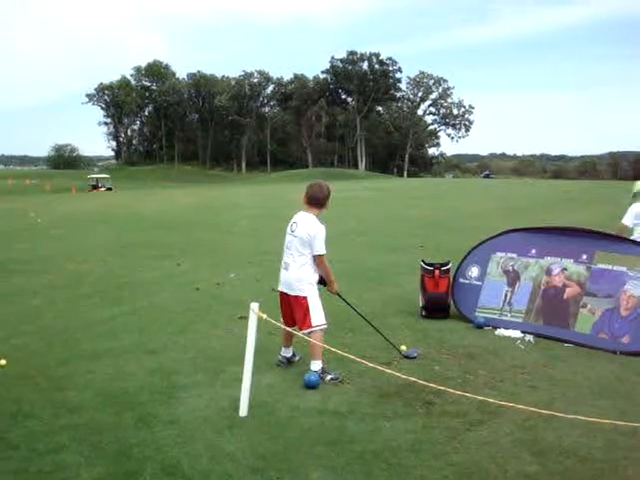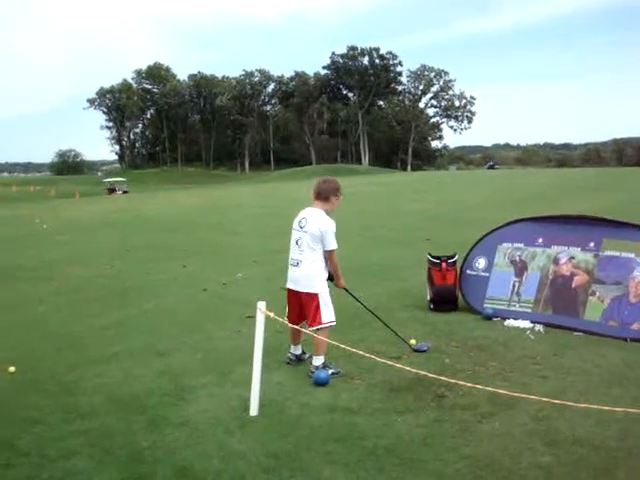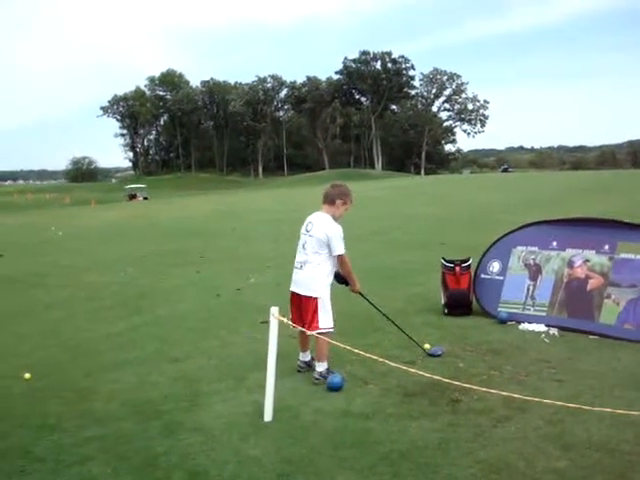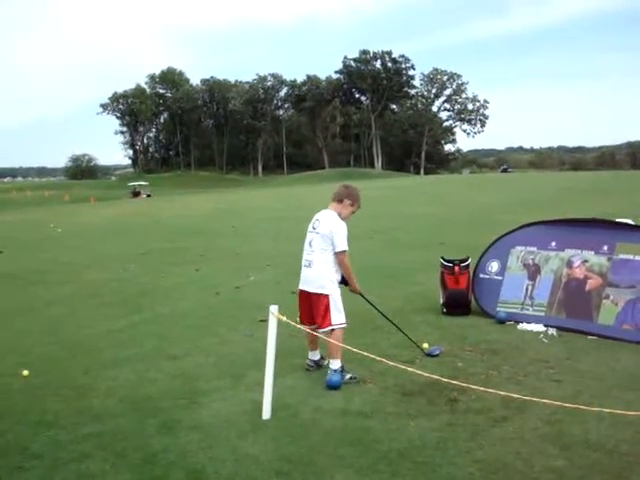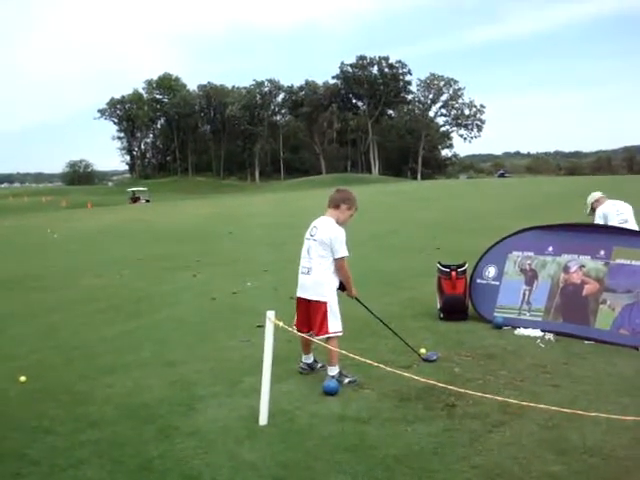
dt=1s
person 1, frame 1
left shoulder: (296, 219)
right shoulder: (316, 227)
right elbow: (320, 260)
left wrist: (324, 278)
right wrist: (331, 282)
left hip: (287, 279)
right hip: (303, 284)
left knee: (290, 322)
right knee: (316, 327)
left ankle: (286, 354)
right ankle: (317, 369)
person 1, frame 2
left shoulder: (301, 215)
right shoulder: (326, 223)
right elbow: (330, 256)
left wrist: (331, 274)
right wrist: (339, 278)
left hip: (294, 277)
right hip: (313, 281)
left knee: (296, 320)
right knee: (323, 323)
left ankle: (295, 352)
right ankle: (318, 364)
person 1, frame 3
left shoulder: (310, 220)
right shoulder: (333, 228)
right elbow: (342, 261)
left wrist: (338, 273)
right wrist: (353, 283)
left hip: (299, 282)
right hip: (315, 285)
left knee: (304, 325)
right knee: (322, 328)
left ankle: (304, 359)
right ankle: (321, 370)
person 1, frame 4
left shoulder: (317, 218)
right shoulder: (337, 224)
right elbow: (342, 259)
left wrist: (344, 278)
right wrist: (353, 283)
left hip: (307, 280)
right hip: (324, 283)
left knee: (312, 323)
right knee: (336, 326)
left ankle: (314, 358)
right ankle: (335, 369)
person 1, frame 5
left shoulder: (315, 225)
right shoulder: (336, 231)
right elbow: (341, 266)
left wrist: (344, 285)
right wrist: (350, 288)
left hip: (305, 286)
right hip: (322, 289)
left knee: (307, 329)
right knee: (332, 332)
left ankle: (307, 362)
right ankle: (334, 373)
